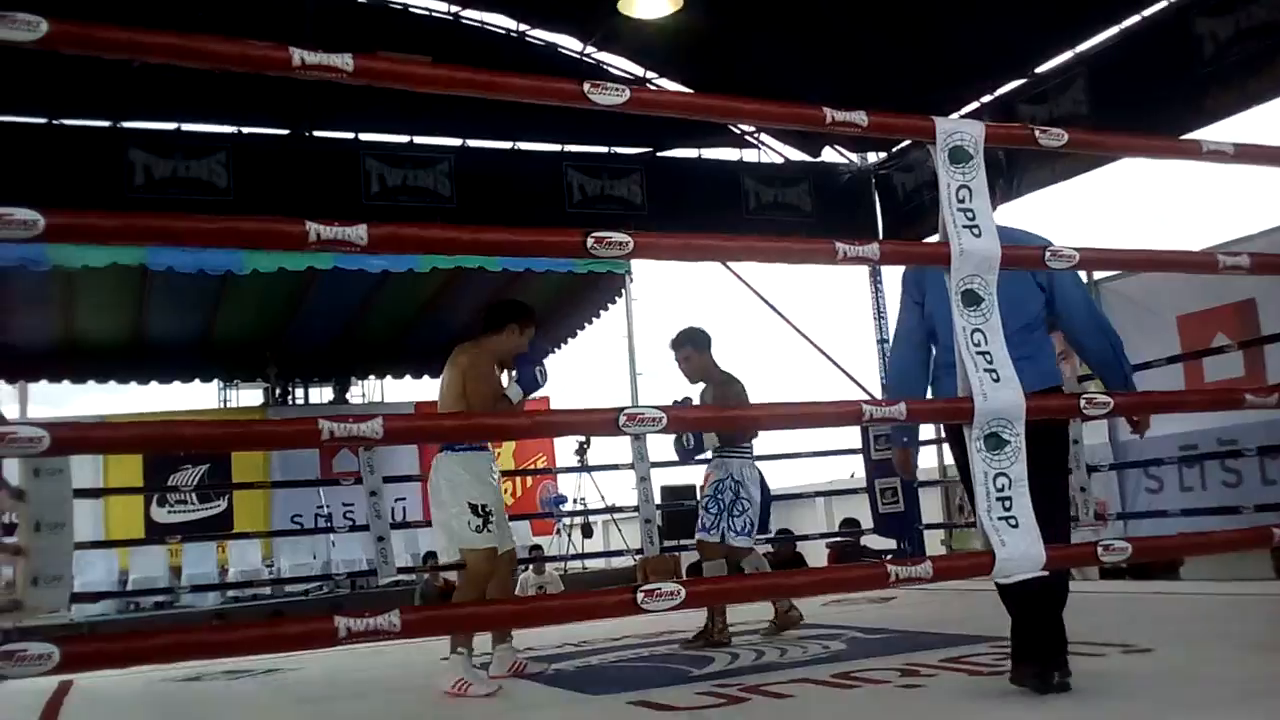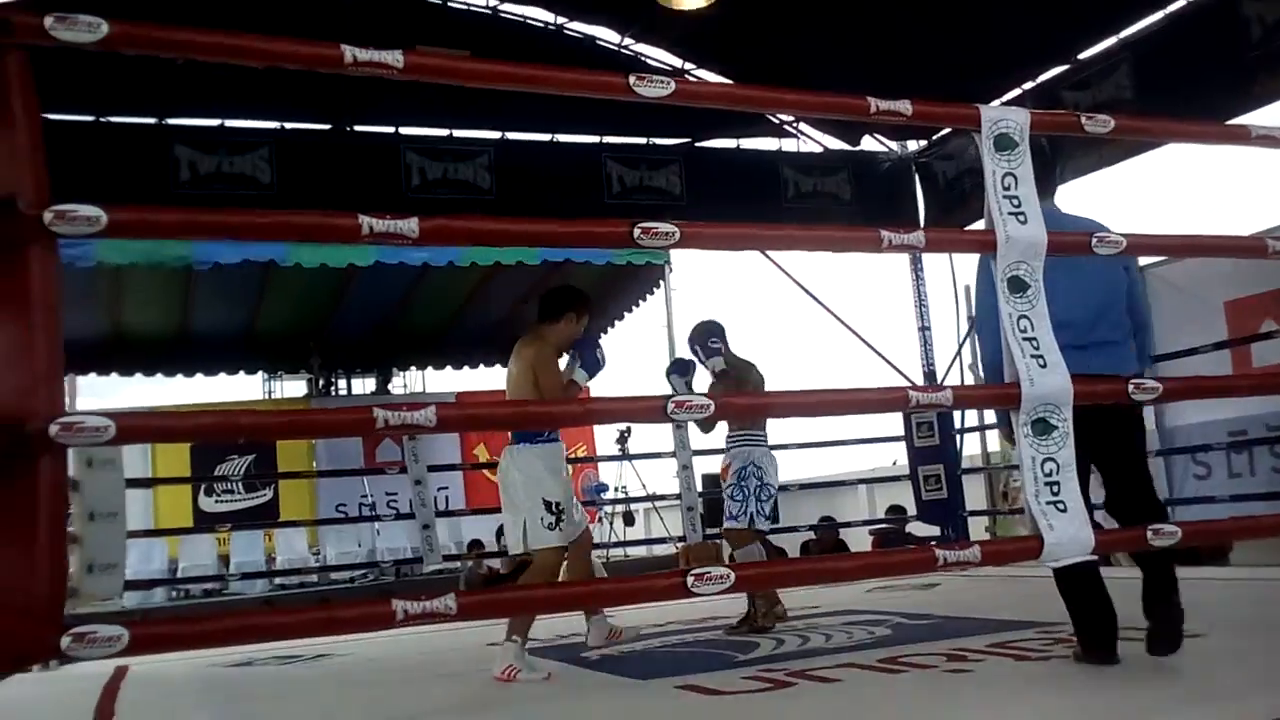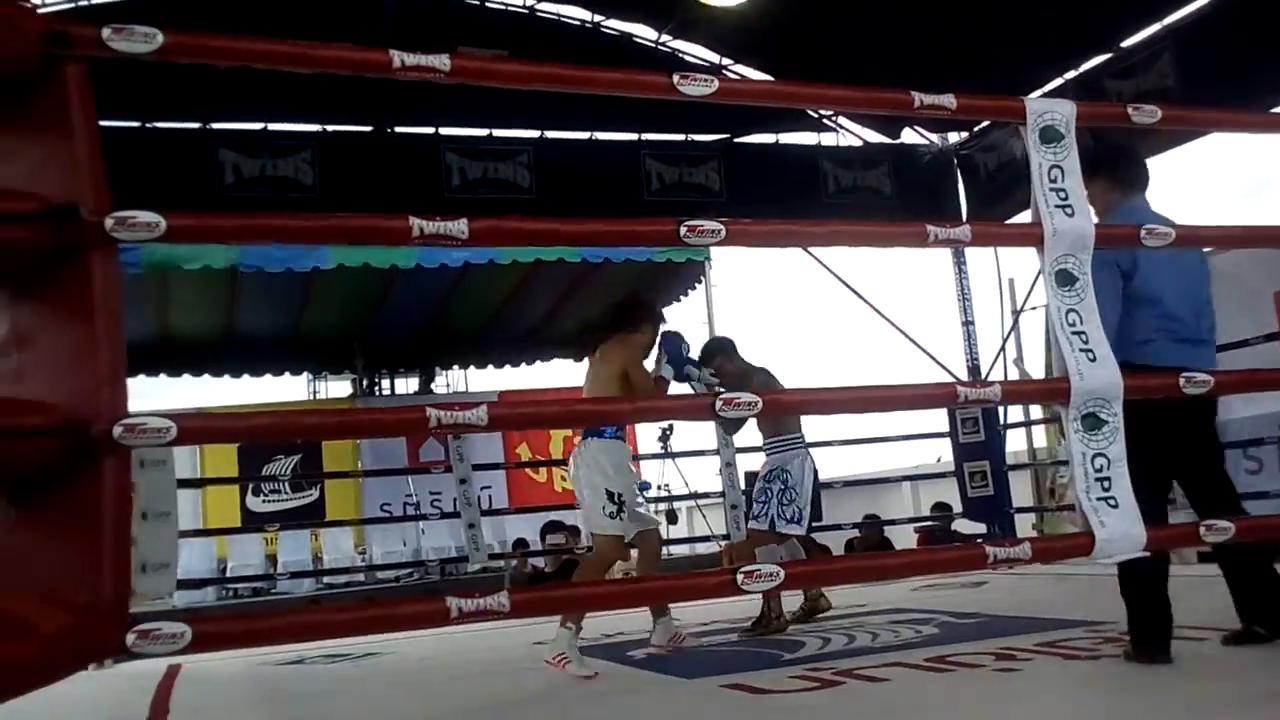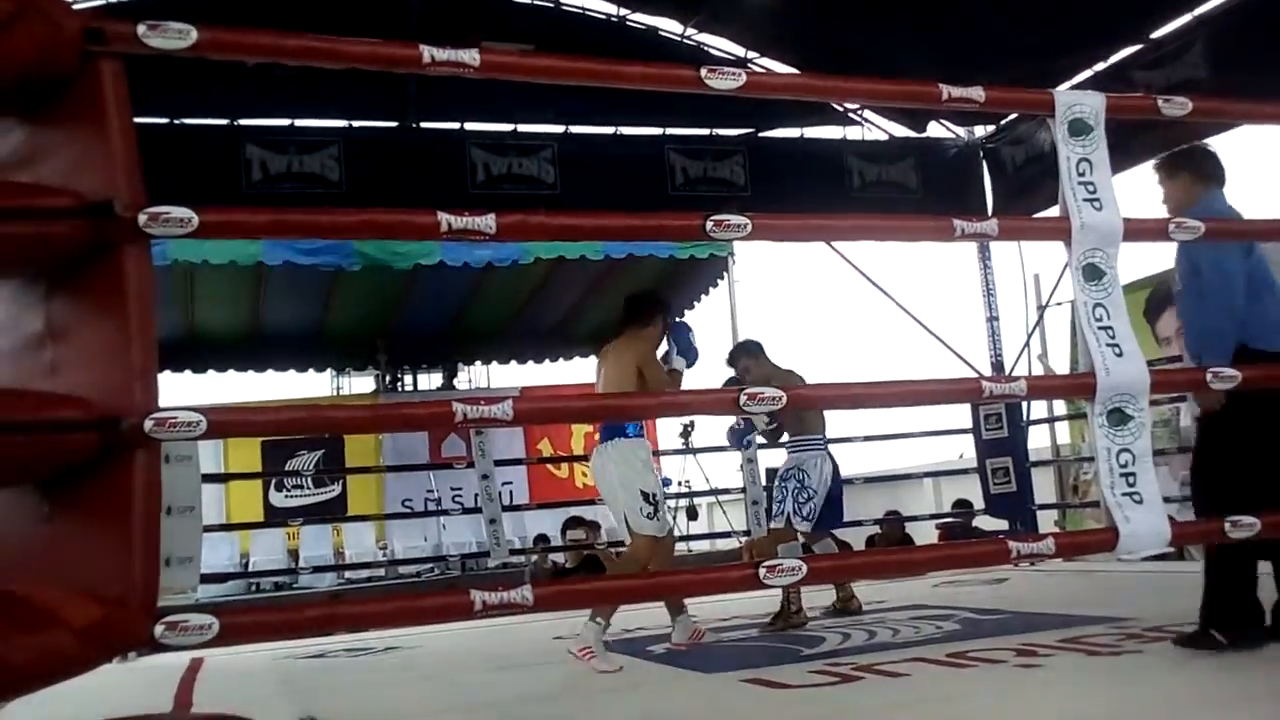
dt=0.3s
person 1, frame 1
left shoulder: (924, 267)
right shoulder: (1035, 251)
left elbow: (909, 353)
right elbow: (1088, 326)
left wrist: (903, 432)
right wrist: (1124, 391)
right knee: (1046, 530)
left ankle: (1037, 651)
right ankle: (1038, 656)
person 1, frame 2
right shoulder: (1107, 238)
left elbow: (995, 332)
right elbow: (1140, 319)
left wrist: (1006, 411)
right wrist: (1138, 381)
right knee: (1139, 502)
left ankle: (1098, 637)
right ankle: (1162, 611)
person 1, frame 3
left shoulder: (1104, 238)
right shoulder: (1185, 239)
left elbow: (1099, 320)
left knee: (1139, 512)
right knee: (1217, 499)
left ankle: (1149, 636)
person 1, frame 4
left shoulder: (1209, 224)
right shoulder: (1228, 225)
left elbow: (1222, 301)
left wrist: (1213, 374)
right wrist: (1219, 375)
left knee: (1216, 490)
left ankle: (1230, 621)
person 2, frame 1
left shoulder: (481, 361)
right shoulder: (475, 356)
left elbow: (488, 412)
right elbow: (487, 416)
left wrist: (516, 382)
right wrist: (520, 387)
left hip: (474, 467)
right hip: (460, 467)
left knee: (504, 560)
right knee: (482, 563)
left ankle: (503, 654)
right ankle: (458, 665)
person 2, frame 2
left shoulder: (532, 348)
right shoulder: (539, 348)
right elbow: (558, 402)
left wrist: (575, 369)
right wrist: (583, 370)
left hip: (538, 459)
right hip: (532, 459)
left knee: (579, 541)
right knee: (547, 558)
left ankle: (598, 626)
right ankle: (510, 654)
person 2, frame 3
left shoulder: (608, 351)
right shoulder: (625, 351)
right elbow: (650, 398)
left wrist: (669, 369)
right wrist: (668, 365)
left hip: (607, 455)
right hip: (602, 454)
left knee: (650, 538)
right knee: (608, 548)
left ankle: (663, 627)
right ankle: (564, 641)
person 2, frame 4
left shoulder: (613, 351)
right shoulder: (638, 348)
right elbow: (666, 394)
right wrist: (678, 358)
left hip: (613, 450)
right hip: (625, 451)
left knee: (662, 540)
right knee: (643, 548)
left ankle: (682, 625)
right ankle: (589, 636)
person 3, frame 1
left shoulder: (727, 386)
right shoulder: (709, 392)
left elbow: (748, 431)
left wrist: (706, 438)
left hip: (734, 472)
right hip: (723, 472)
left knee: (709, 545)
right knee: (739, 547)
left ankle: (716, 627)
right ankle: (784, 609)
person 3, frame 2
left shoulder: (747, 371)
right shoulder: (720, 382)
right elbow: (707, 426)
left wrist: (718, 366)
right wrist: (683, 391)
left hip: (753, 460)
right hip: (738, 461)
left knee: (739, 532)
right knee: (742, 534)
left ankle: (759, 612)
right ankle: (768, 603)
person 3, frame 3
left shoulder: (758, 378)
right shoulder: (746, 387)
right elbow: (731, 426)
left hip: (787, 462)
right hip: (782, 464)
left knee: (759, 533)
right knee: (780, 533)
left ankle: (772, 613)
right ankle: (813, 596)
person 3, frame 4
left shoulder: (785, 380)
right shoulder: (779, 391)
left elbow: (802, 413)
right elbow: (774, 435)
left wrist: (750, 425)
right wrist: (752, 420)
left hip: (806, 460)
right hip: (817, 461)
left knee: (782, 528)
right knee: (814, 530)
left ankle: (792, 607)
right ankle: (846, 597)
